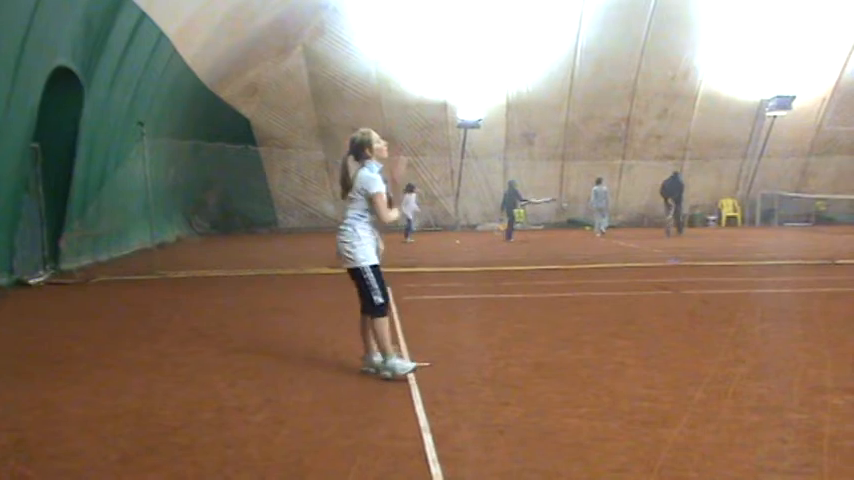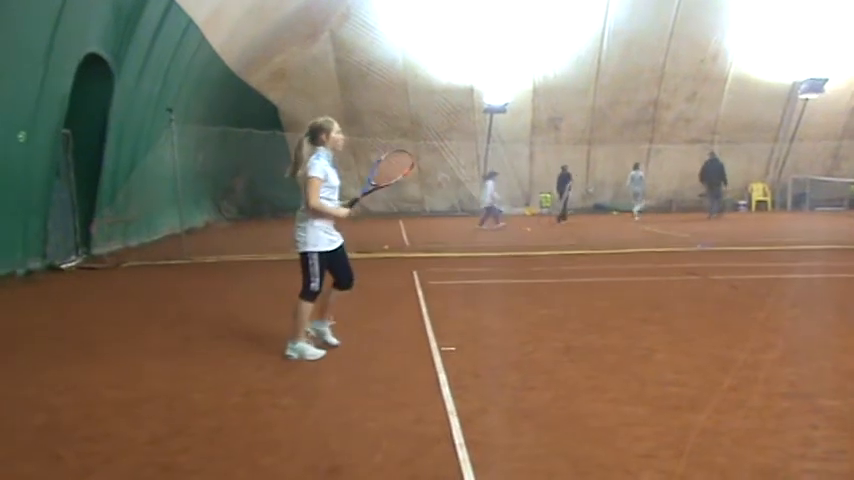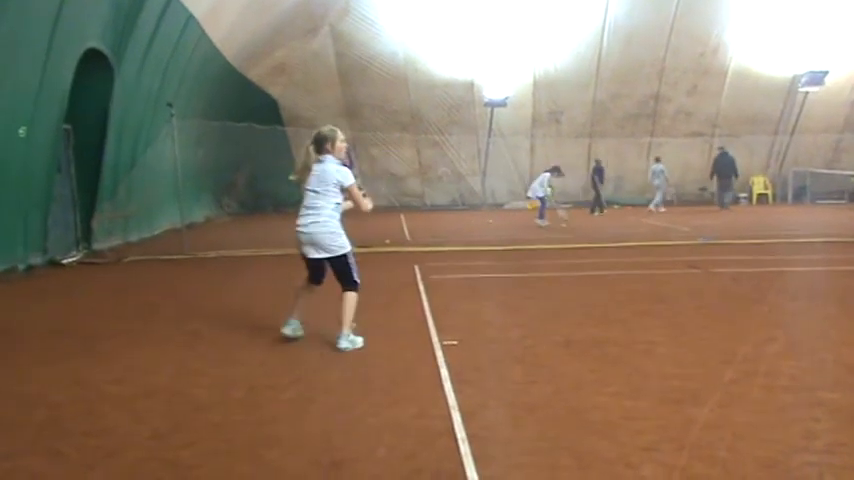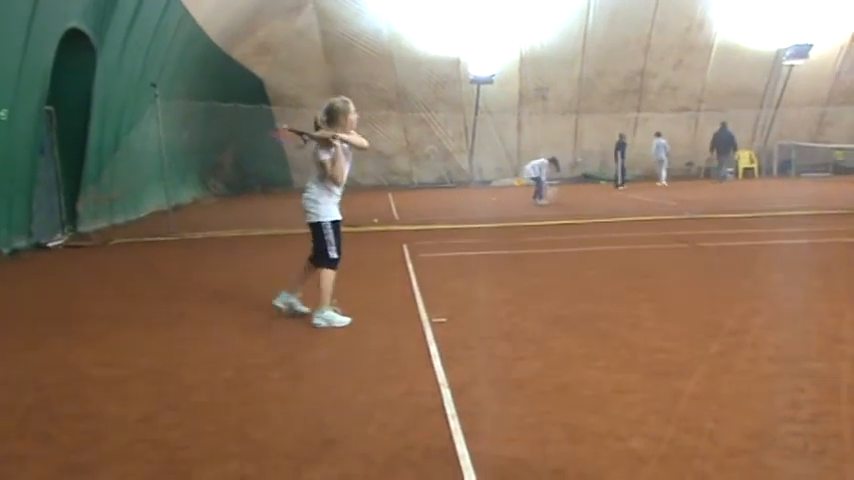
dt=1s
person 1, frame 1
left shoulder: (366, 173)
right shoulder: (371, 177)
right elbow: (385, 217)
left wrist: (376, 239)
right wrist: (395, 211)
left hip: (362, 244)
right hip: (358, 246)
left knee: (370, 303)
right knee: (379, 302)
left ankle: (371, 357)
right ankle: (389, 360)
person 1, frame 2
left shoulder: (326, 162)
right shoulder: (317, 163)
right elbow: (313, 203)
left wrist: (339, 209)
right wrist: (338, 212)
left hip: (328, 234)
right hip: (313, 234)
left knee: (345, 279)
right knee: (312, 288)
left ankle: (319, 324)
right ankle: (297, 344)
person 1, frame 3
left shoulder: (310, 171)
right shoulder: (341, 172)
right elbow: (363, 205)
left wrist: (350, 202)
right wrist: (366, 203)
left hip: (305, 234)
right hip: (329, 235)
left knee: (313, 279)
right knee: (351, 284)
left ankle: (293, 324)
right ankle: (346, 336)
person 1, frame 4
left shoulder: (342, 134)
right shoulder: (324, 145)
left elbow: (363, 144)
right elbow: (338, 179)
left wrist: (340, 137)
right wrist: (337, 150)
left hip: (323, 203)
right hip: (322, 205)
left knee: (321, 256)
right knee: (331, 258)
left ankle: (289, 296)
right ankle: (323, 312)
